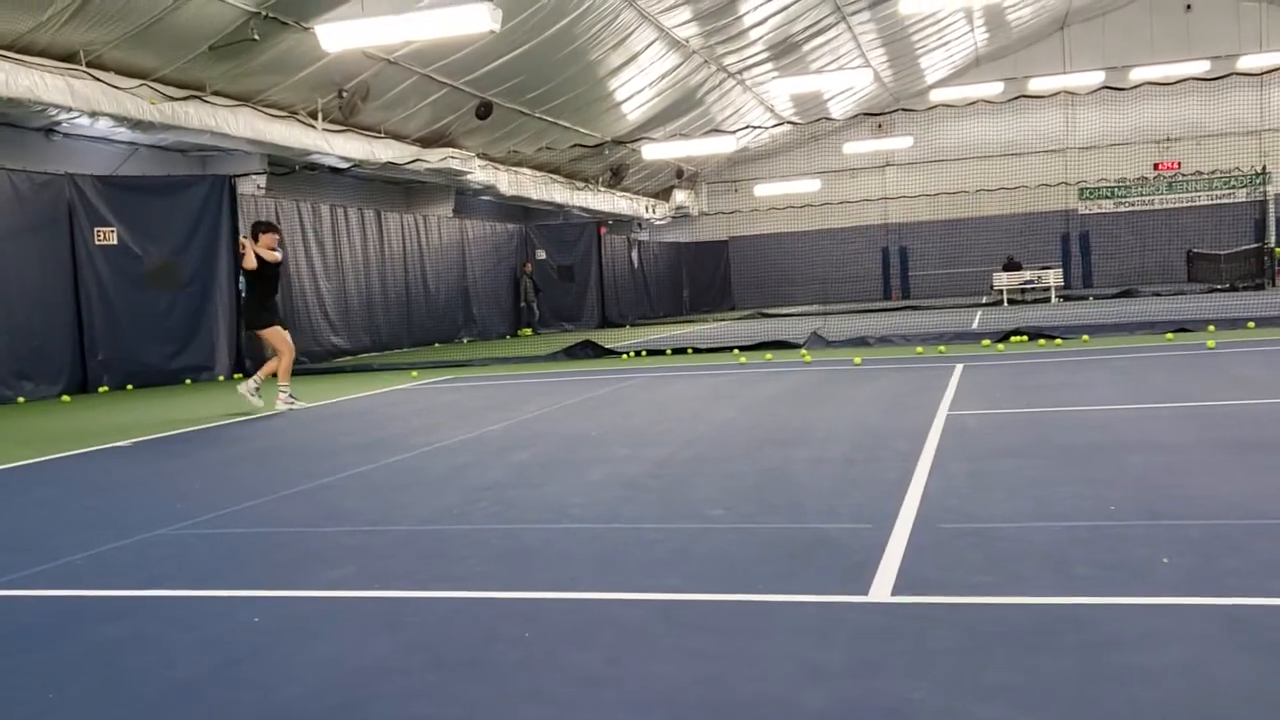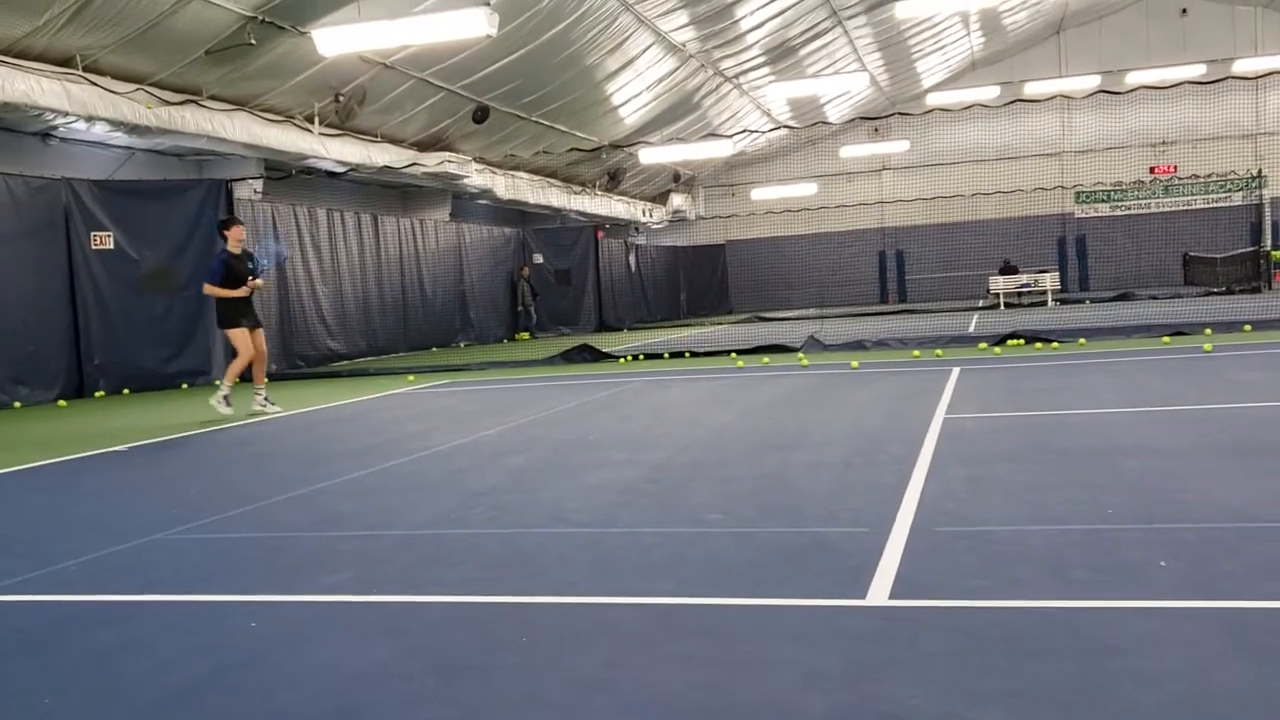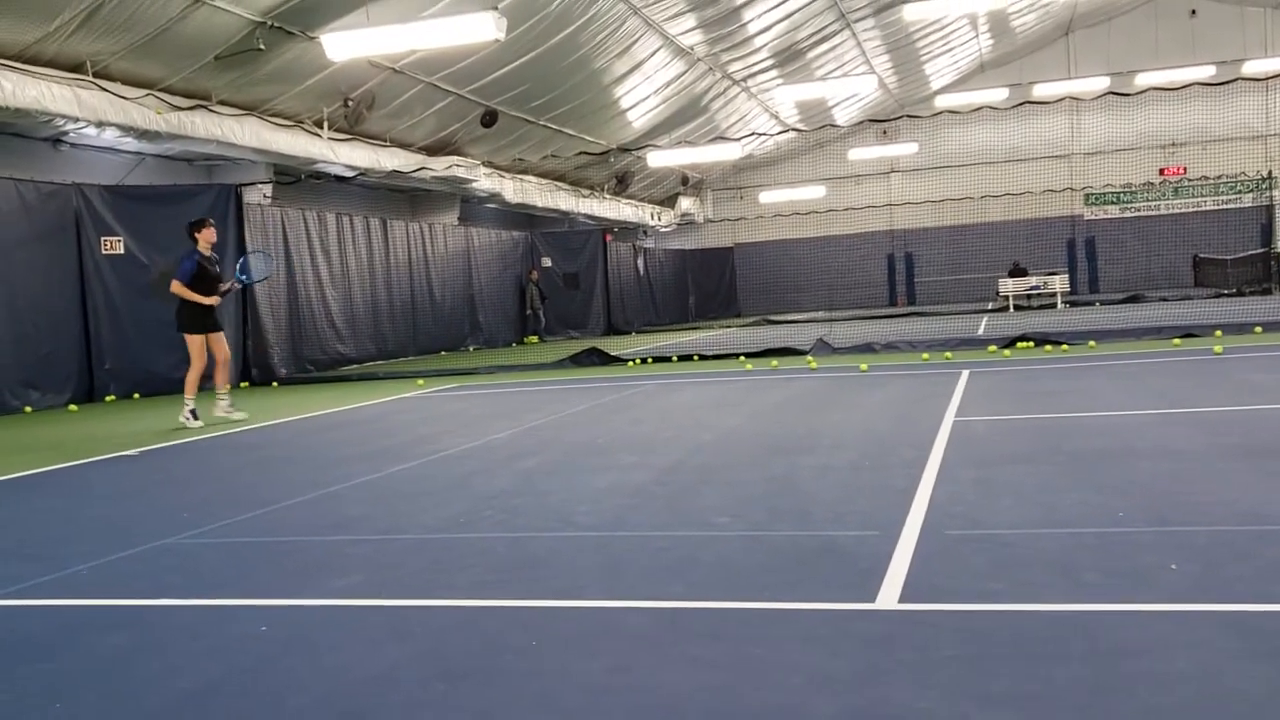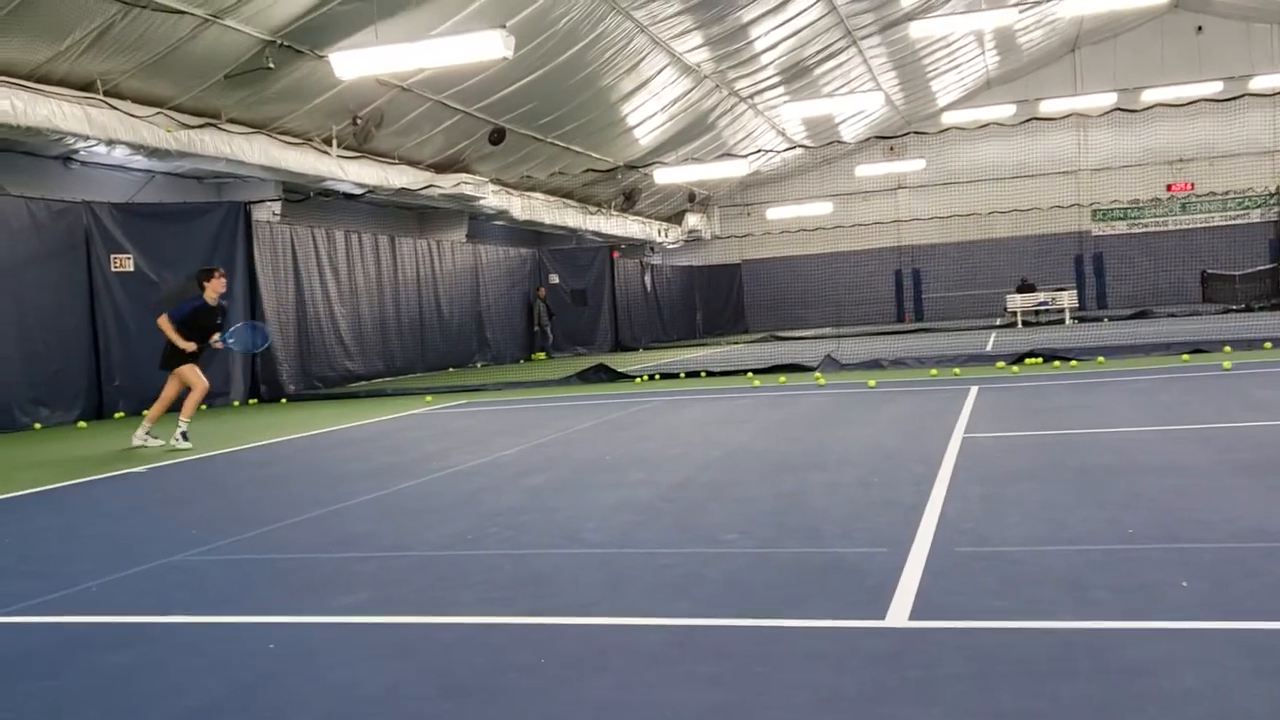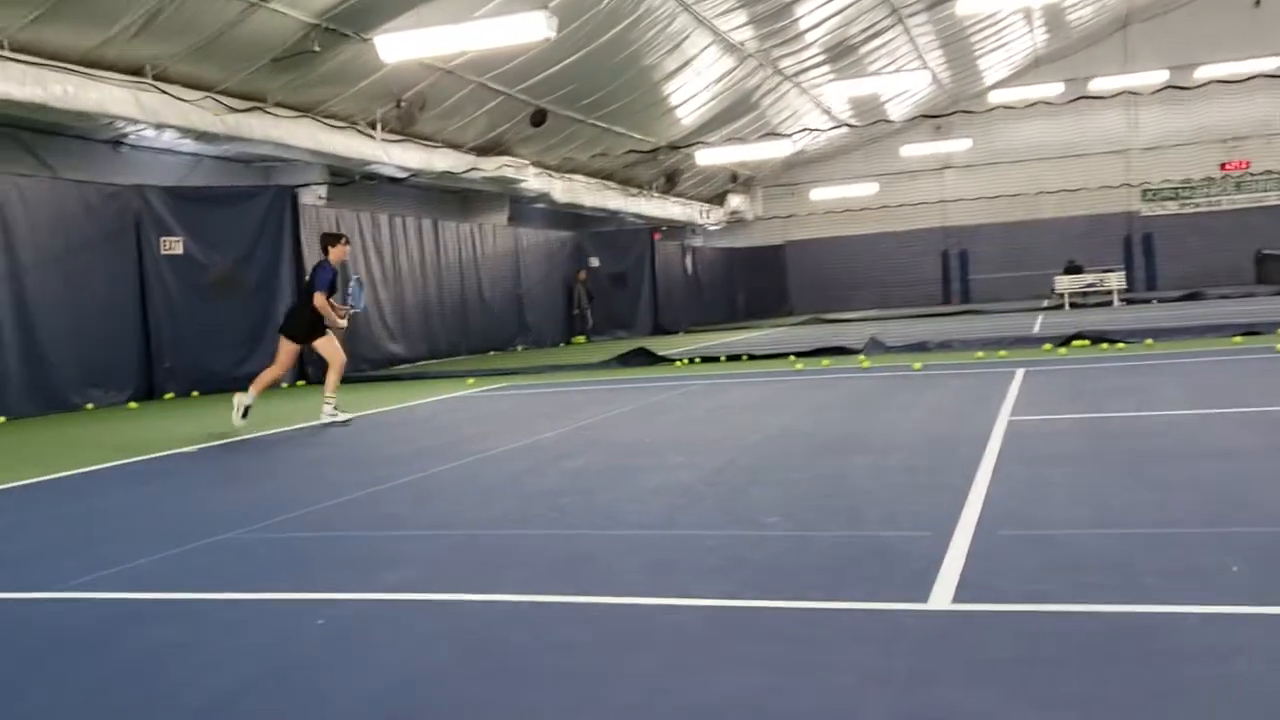
dt=0.4s
person 1, frame 1
left shoulder: (274, 253)
right shoulder: (247, 257)
left elbow: (274, 258)
right elbow: (250, 266)
left wrist: (253, 246)
right wrist: (248, 248)
left hip: (271, 310)
right hip: (257, 312)
left knee: (283, 355)
right knee: (288, 350)
left ankle: (251, 385)
right ankle: (283, 397)
person 1, frame 2
left shoulder: (249, 256)
right shoulder: (222, 260)
left elbow: (258, 284)
right elbow: (207, 289)
left wrist: (255, 283)
right wrist: (235, 292)
left hip: (248, 310)
right hip: (230, 312)
left knee: (262, 354)
right knee: (247, 354)
left ankle: (260, 399)
right ankle: (221, 395)
person 1, frame 3
left shoulder: (214, 259)
right shoulder: (192, 260)
right elbow: (175, 287)
left wrist: (225, 287)
right wrist: (204, 300)
left hip: (209, 315)
right hip: (192, 316)
left knee: (224, 358)
right knee: (199, 364)
left ankle: (223, 404)
right ankle: (187, 411)
person 1, frame 4
left shoulder: (221, 309)
right shoulder: (193, 304)
left elbow: (216, 332)
right elbow: (162, 320)
left wrist: (216, 340)
right wrist: (181, 342)
left hip: (191, 354)
right hip: (177, 354)
left knee: (167, 398)
right knee: (202, 385)
left ankle: (141, 433)
right ankle: (180, 432)
person 1, frame 5
left shoulder: (331, 270)
right shoulder: (325, 269)
right elbow: (318, 301)
left wrist: (337, 308)
right wrist: (335, 321)
left hip: (315, 324)
right hip: (299, 322)
left knee: (339, 360)
right knee: (281, 368)
left ankle: (329, 410)
right ankle: (245, 400)
